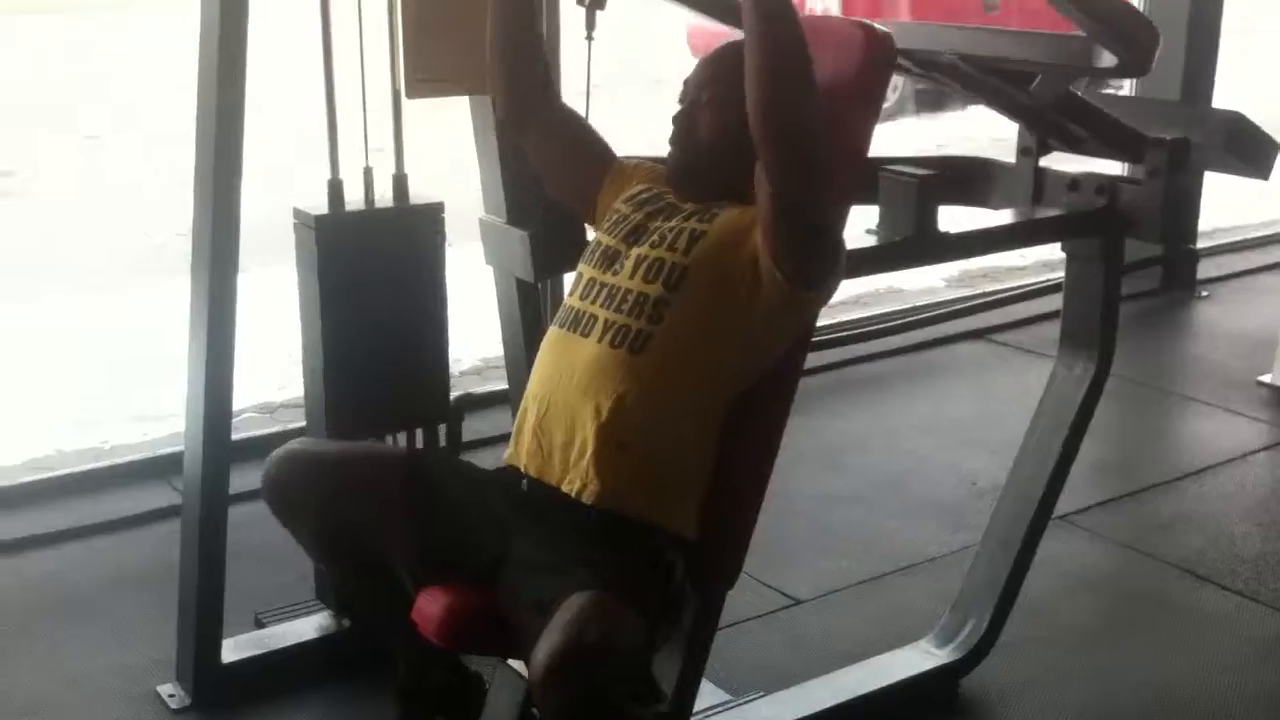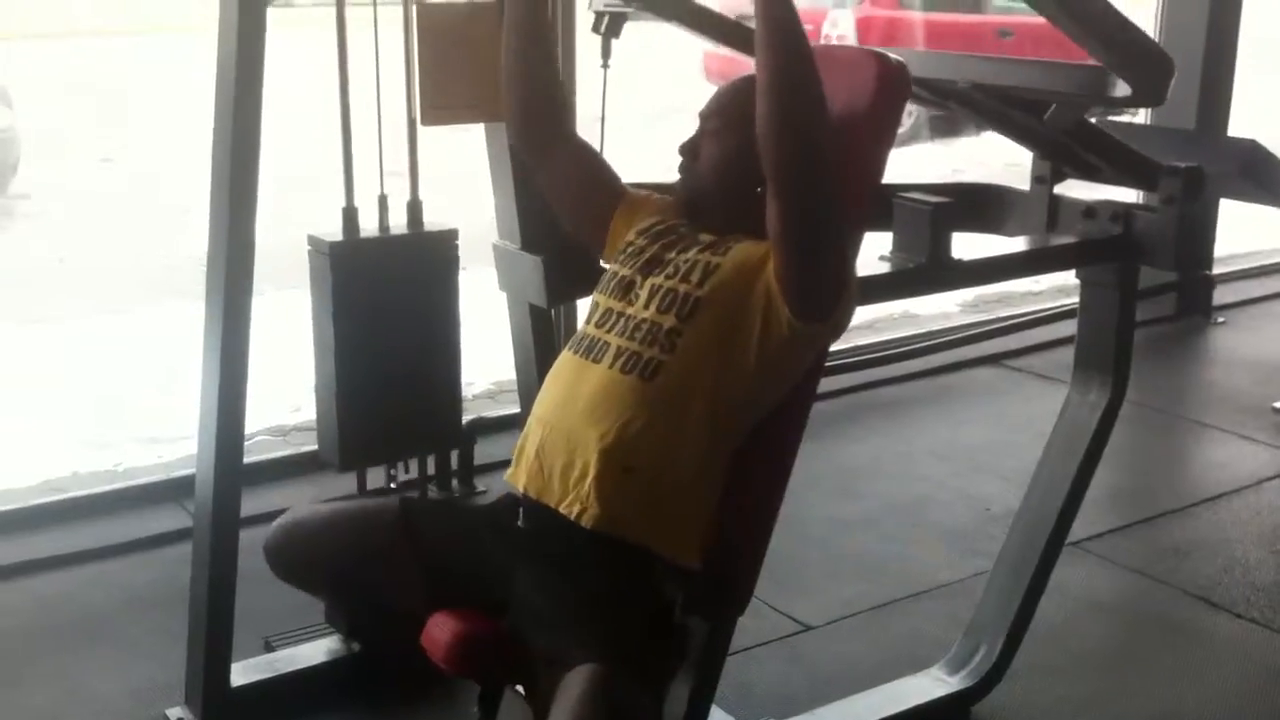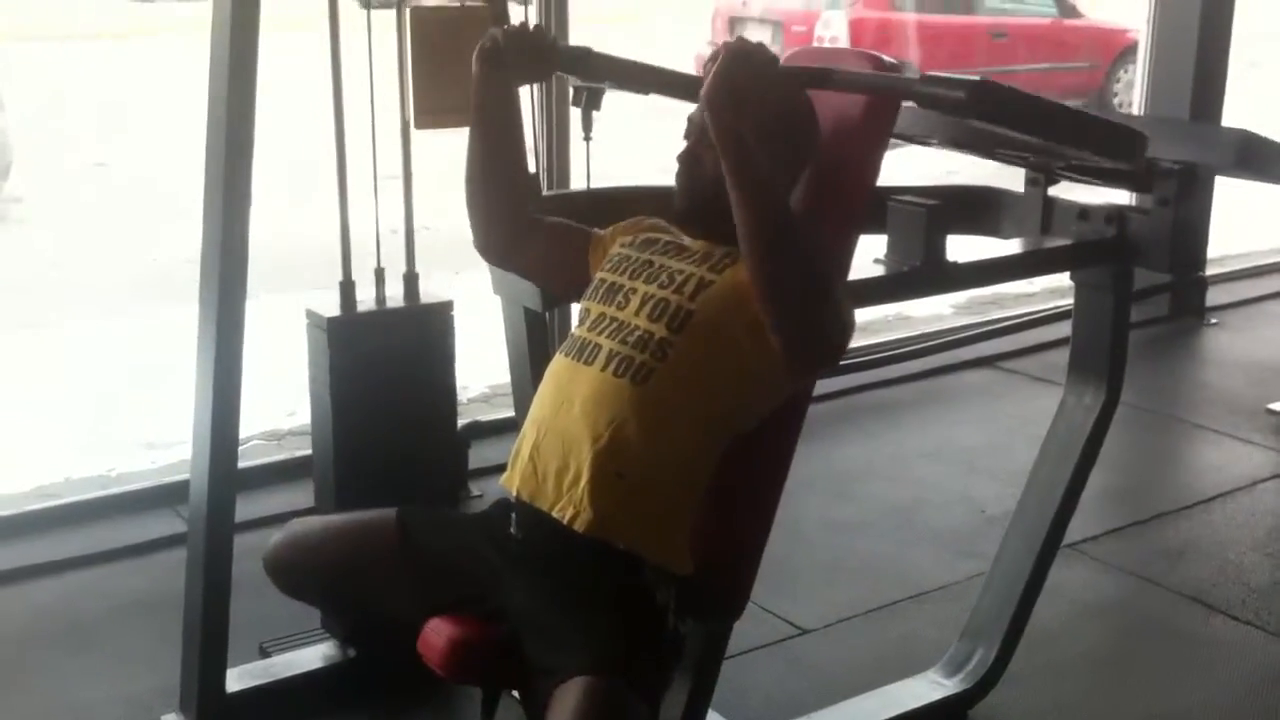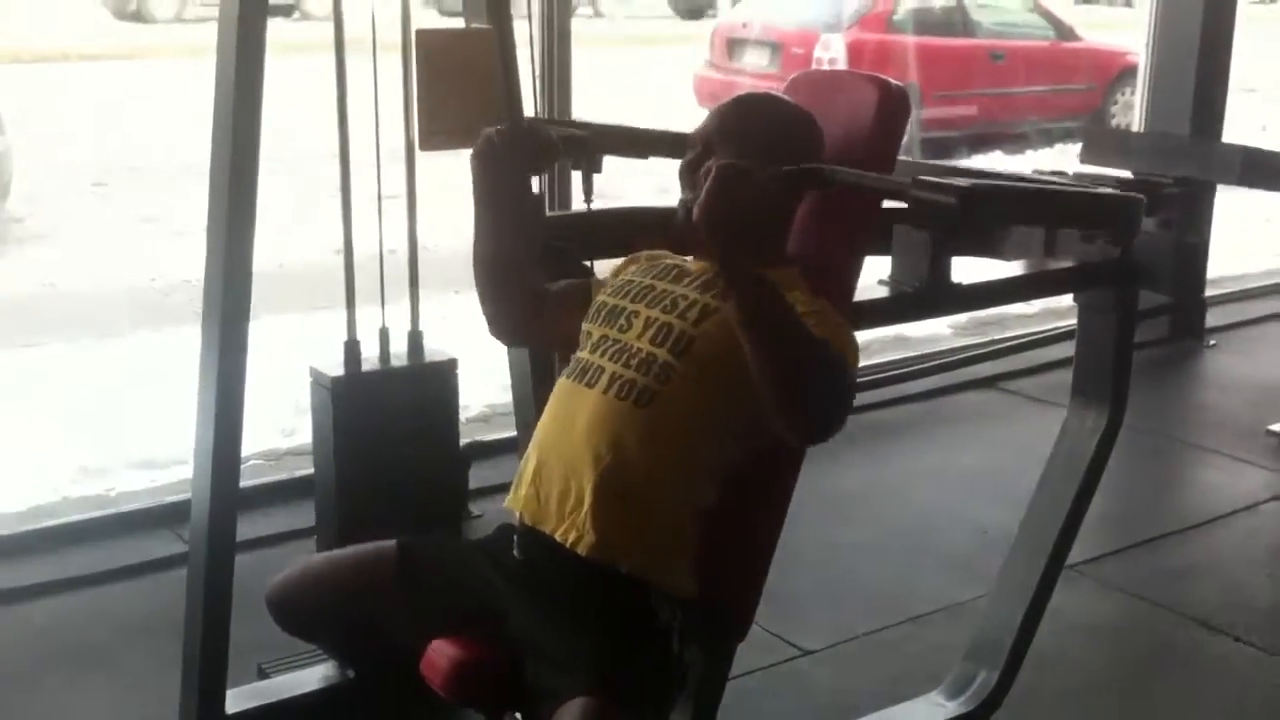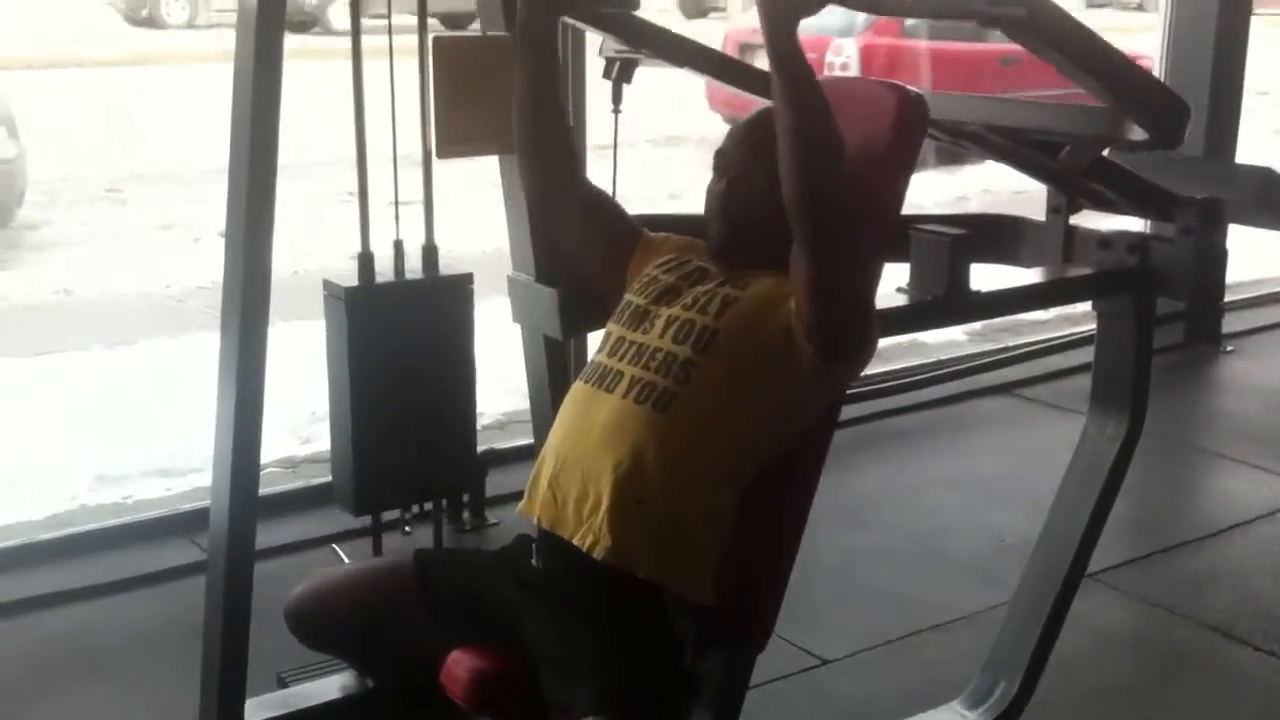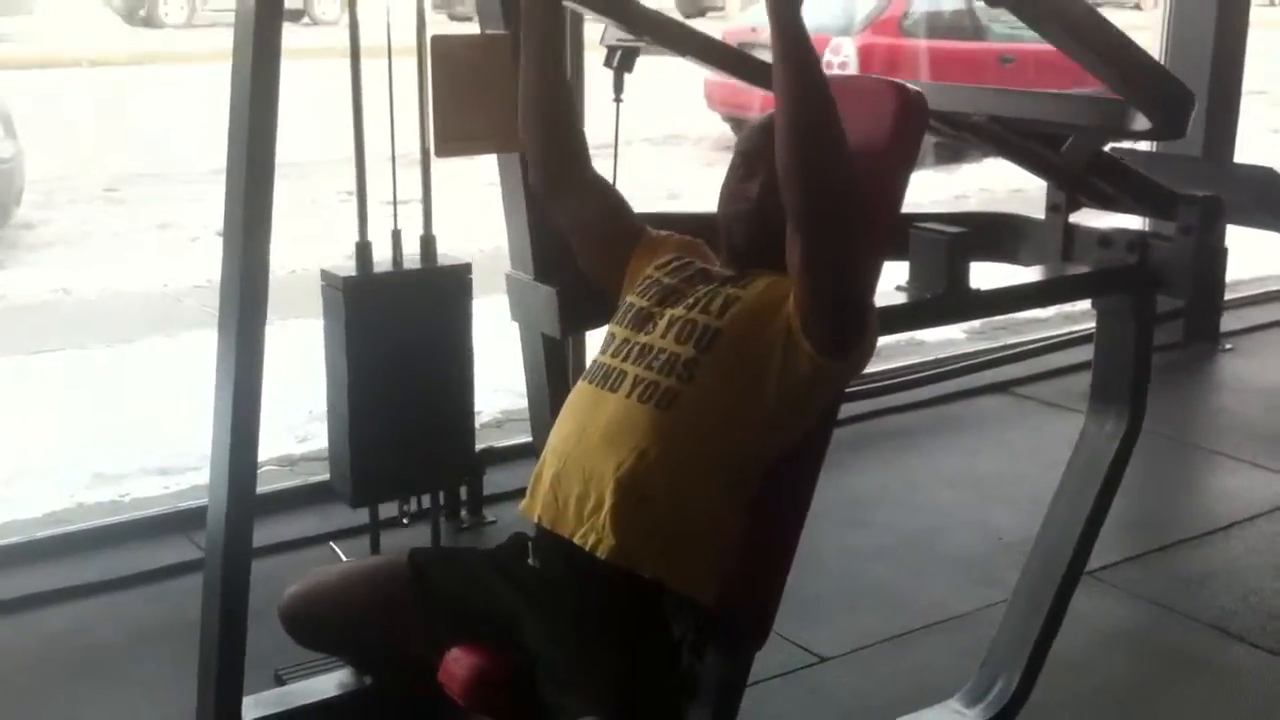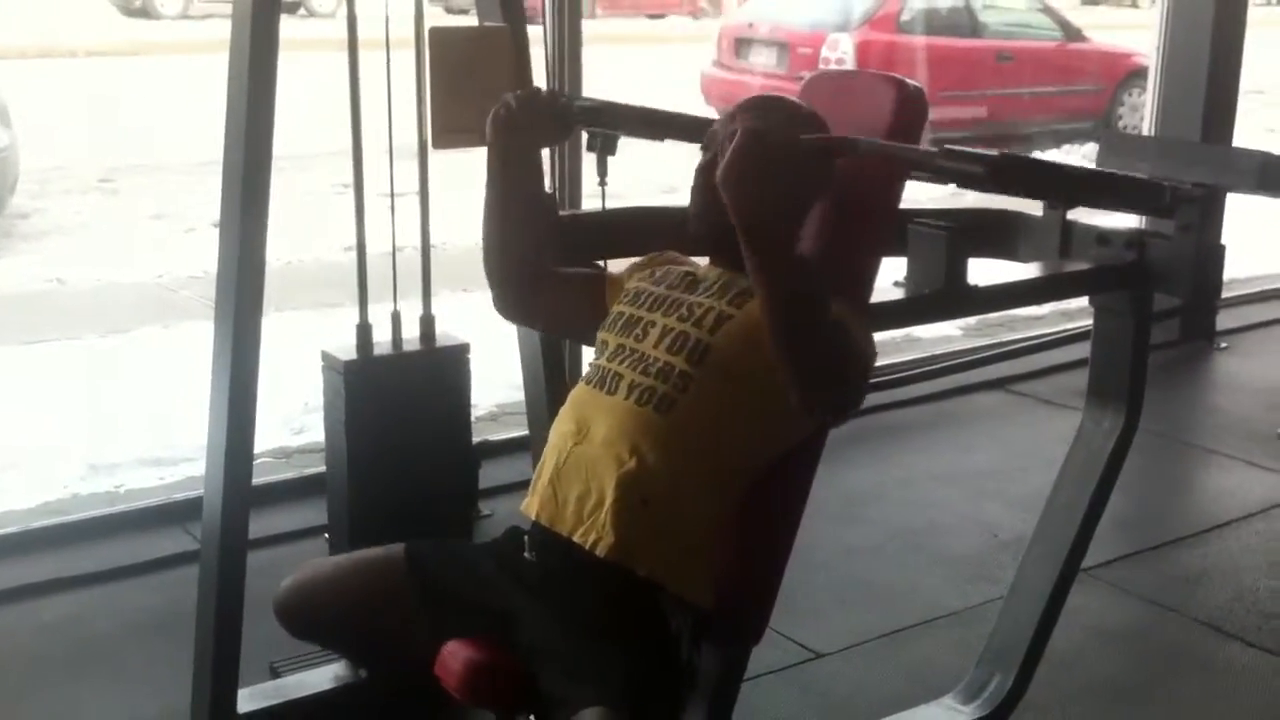
dt=0.7s
person 1, frame 1
left shoulder: (778, 246)
right shoulder: (633, 193)
left elbow: (789, 147)
right elbow: (528, 110)
left hip: (618, 538)
right hip: (511, 492)
left knee: (574, 661)
right knee: (298, 475)
person 1, frame 2
left shoulder: (787, 284)
right shoulder: (646, 226)
left elbow: (800, 172)
right elbow: (541, 137)
left hip: (623, 566)
right hip: (516, 522)
right knee: (296, 543)
person 1, frame 3
left shoulder: (773, 277)
right shoulder: (637, 240)
left elbow: (810, 345)
right elbow: (506, 237)
left wrist: (733, 137)
right wrist: (495, 90)
left hip: (618, 571)
right hip: (511, 525)
right knee: (294, 556)
person 1, frame 4
left shoulder: (793, 311)
right shoulder: (642, 269)
left elbow: (813, 418)
right elbow: (518, 318)
left wrist: (730, 250)
right wrist: (498, 188)
left hip: (624, 598)
right hip: (517, 551)
right knee: (297, 598)
person 1, frame 5
left shoulder: (806, 317)
right shoulder: (661, 265)
left elbow: (826, 227)
right elbow: (553, 194)
left hip: (637, 605)
right hip: (534, 560)
right knee: (313, 609)
person 1, frame 6
left shoulder: (811, 322)
right shoulder: (664, 266)
left elbow: (822, 211)
right elbow: (561, 174)
left hip: (638, 606)
right hip: (533, 558)
right knee: (309, 608)
person 1, frame 7
left shoulder: (809, 310)
right shoulder: (657, 272)
left elbow: (828, 399)
right elbow: (522, 292)
left wrist: (751, 218)
right wrist: (512, 153)
left hip: (637, 602)
right hip: (531, 553)
right knee: (306, 599)
